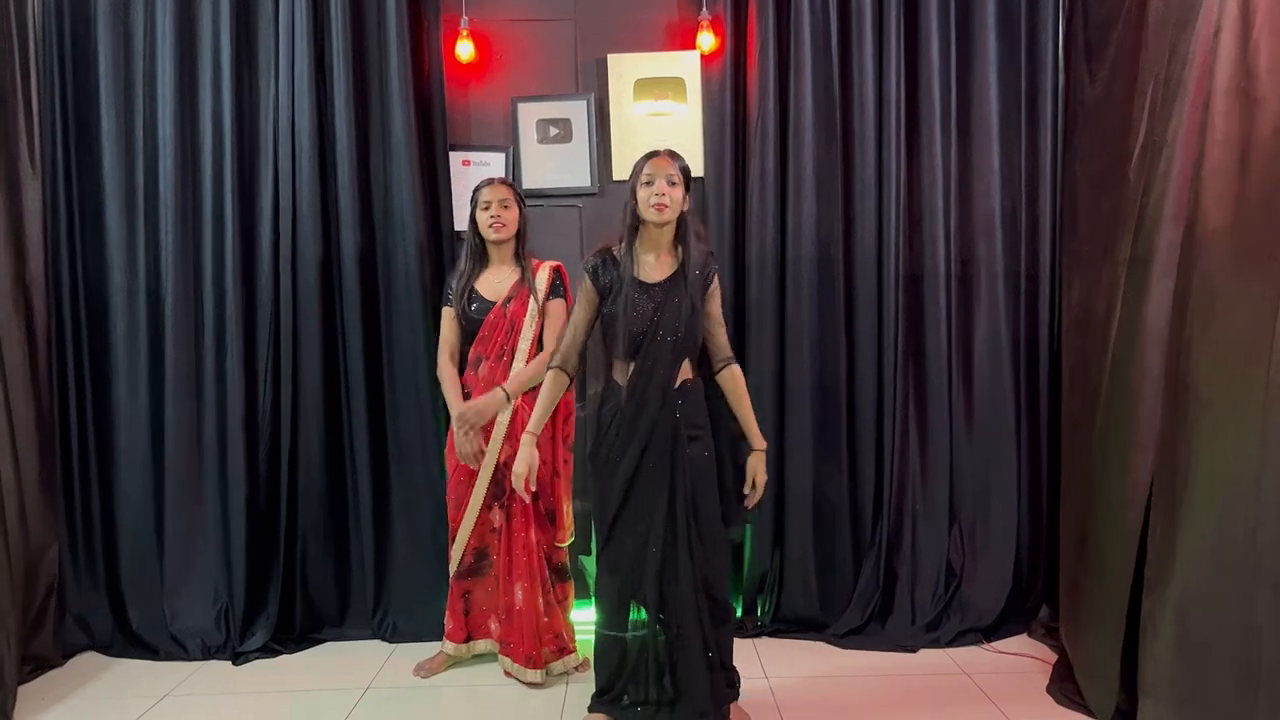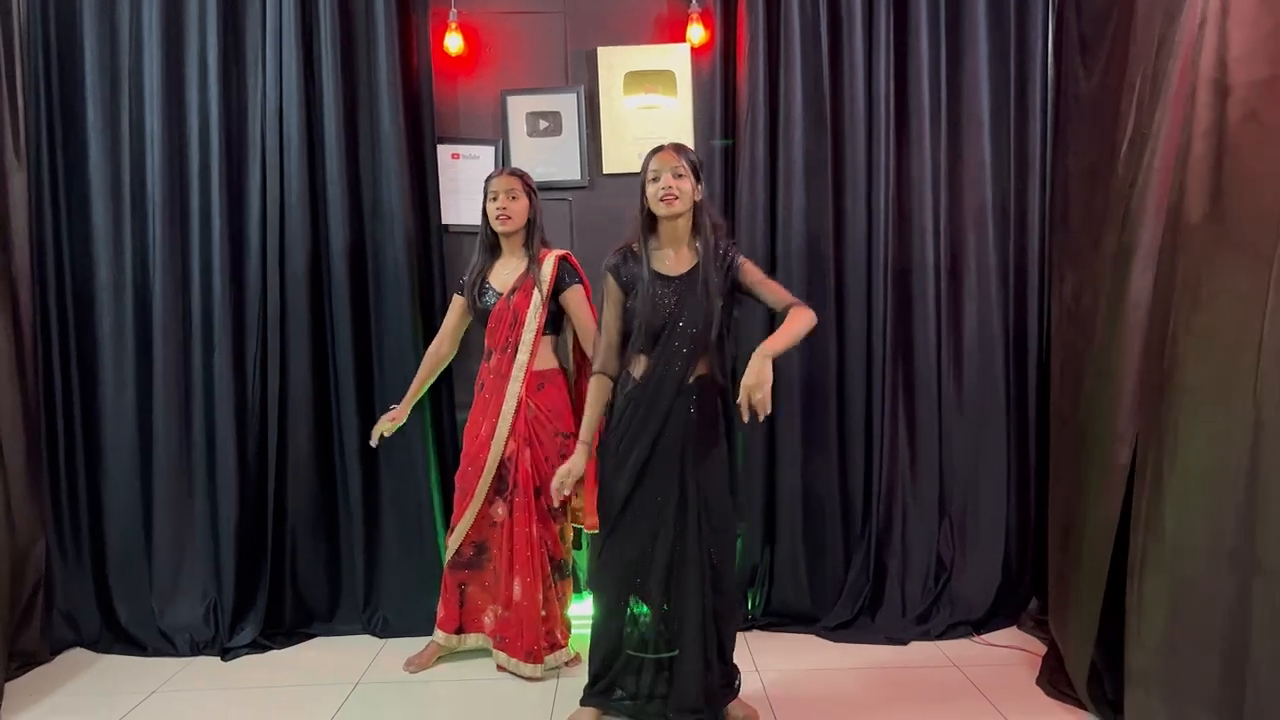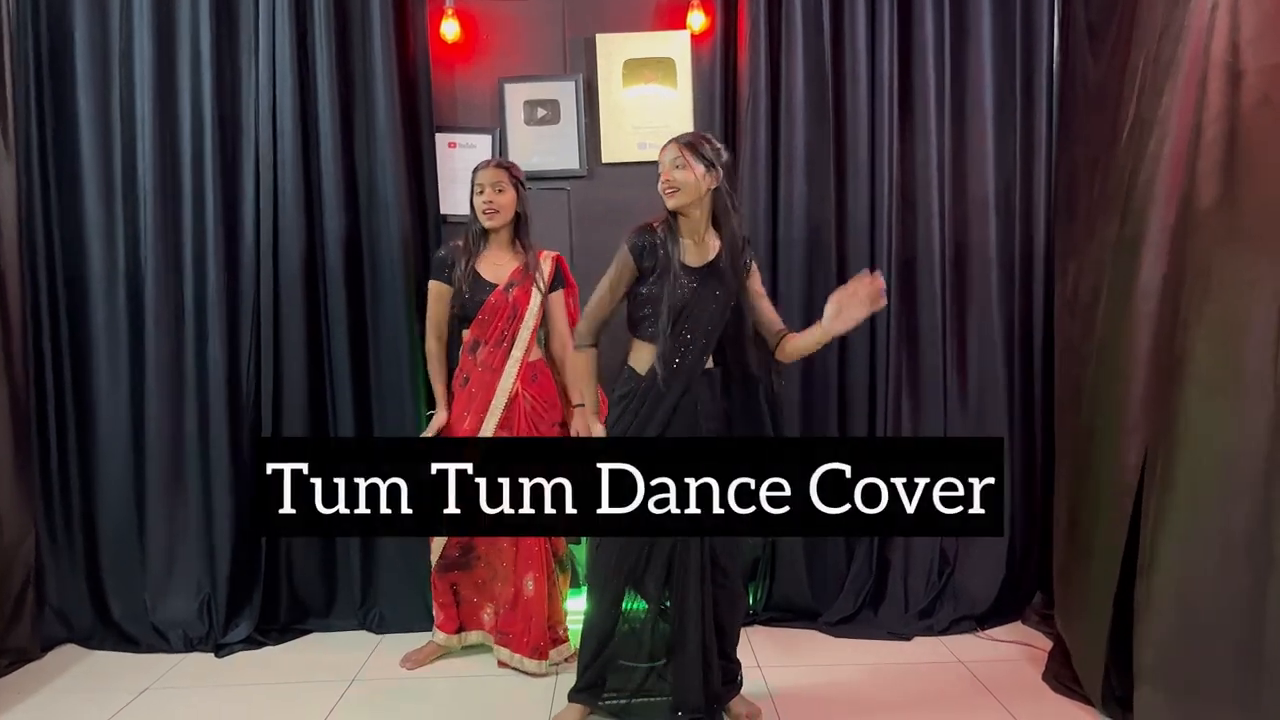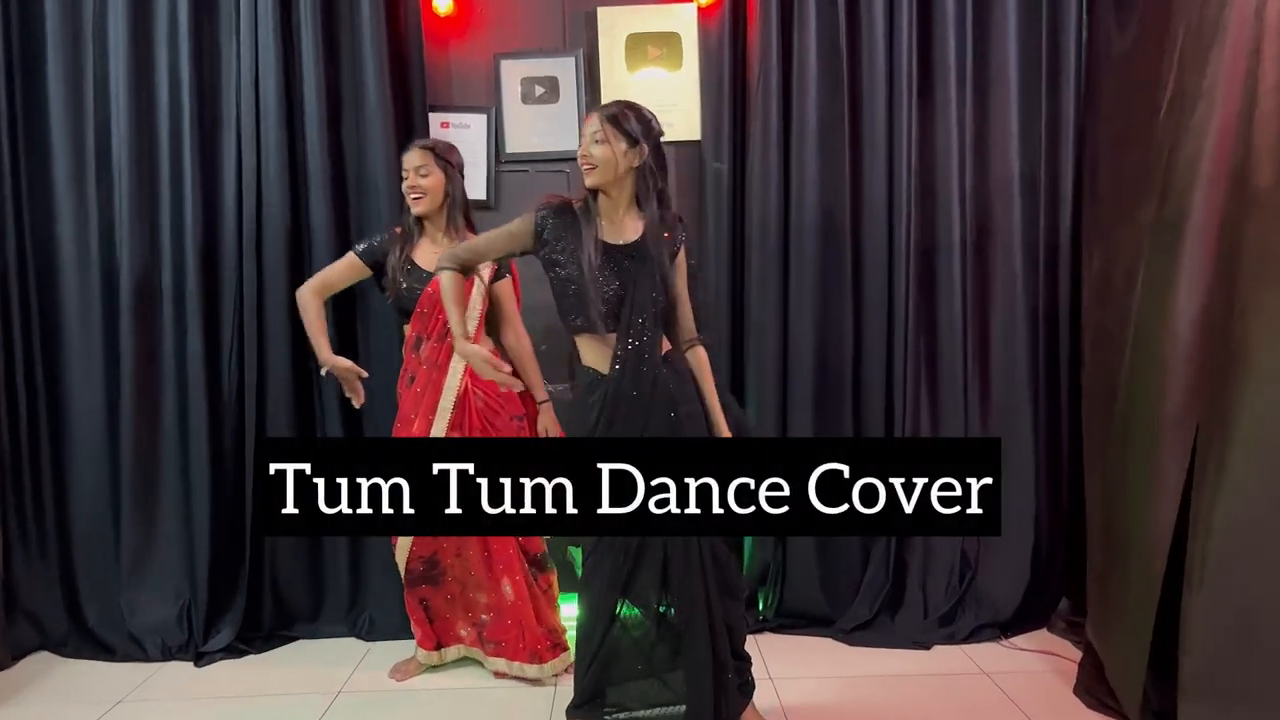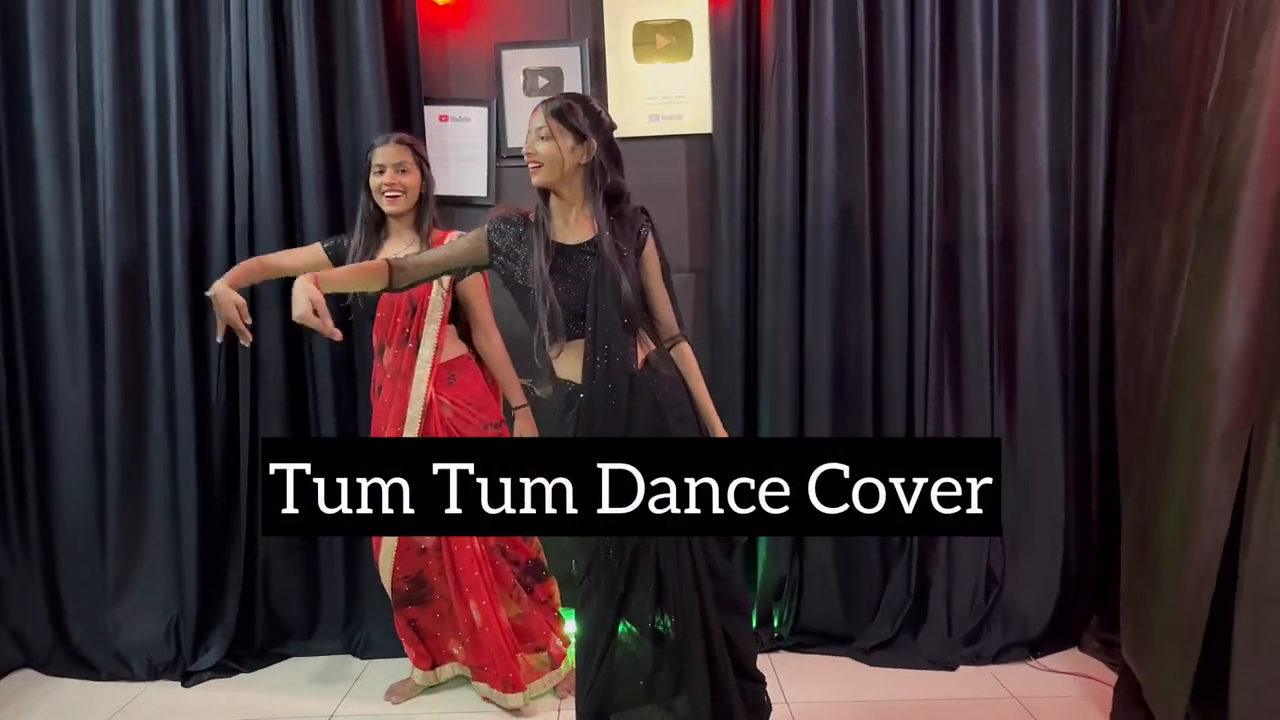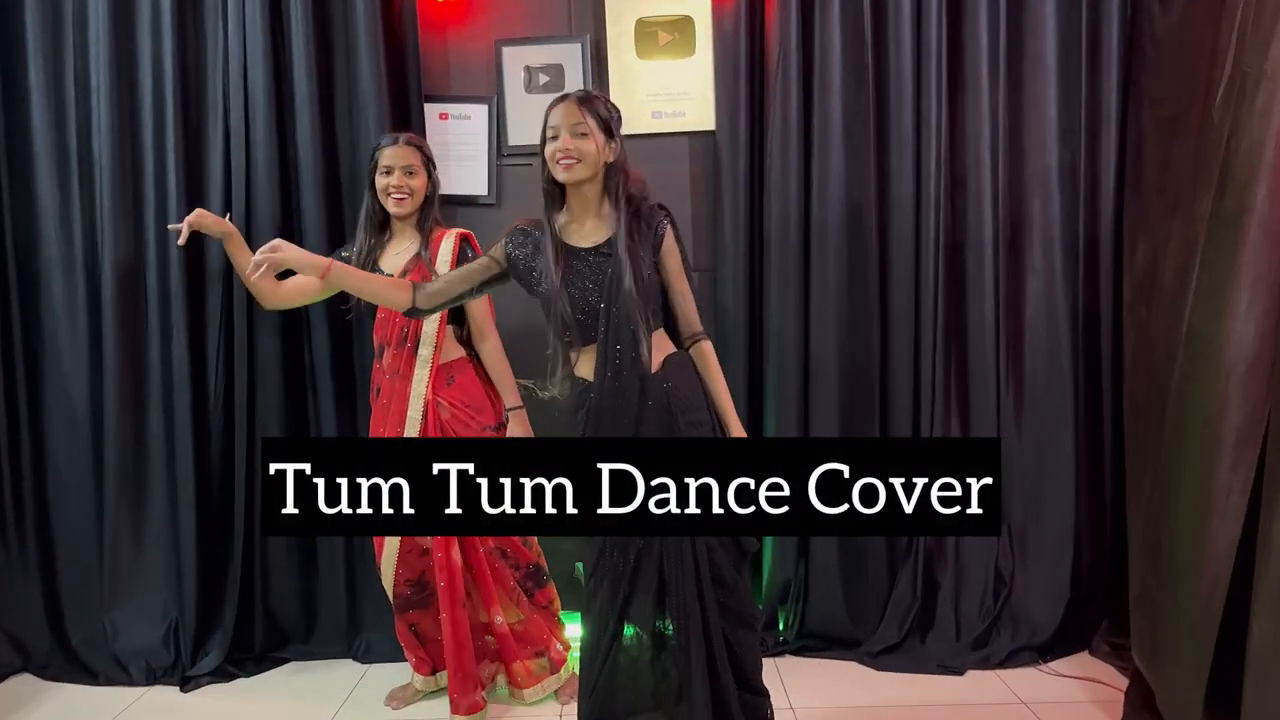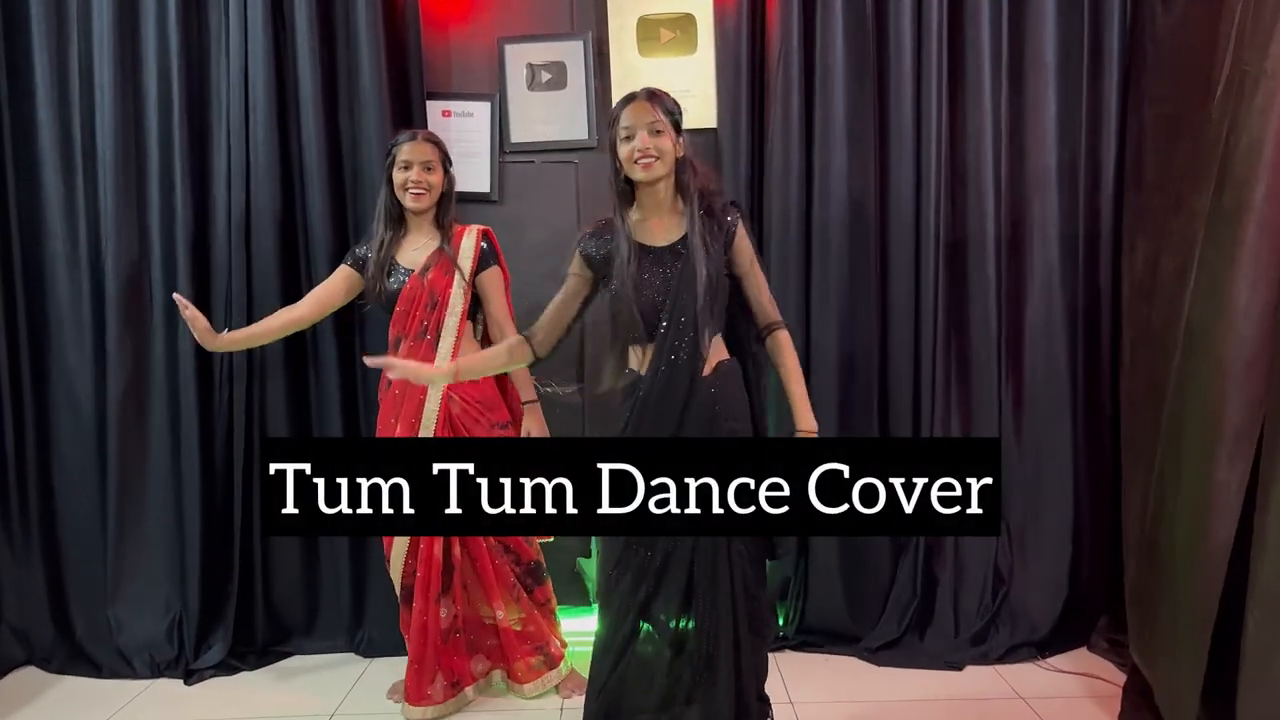
dt=0.4s
person 1, frame 1
left shoulder: (701, 270)
right shoulder: (604, 267)
left elbow: (722, 361)
right elbow: (567, 359)
left wrist: (756, 443)
right wrist: (529, 436)
left hip: (684, 421)
right hip: (620, 422)
left knee: (699, 556)
right knee: (623, 559)
person 1, frame 2
left shoulder: (723, 259)
right shoulder: (626, 264)
left elbow: (802, 312)
right elbow: (607, 362)
left wrist: (764, 354)
right wrist: (584, 446)
left hip: (699, 417)
right hip: (636, 418)
left knee: (704, 552)
right knee: (626, 551)
person 1, frame 3
left shoulder: (737, 257)
right shoulder: (644, 245)
left elbow: (780, 345)
right elbow: (584, 333)
left wrist: (832, 324)
right wrist: (584, 413)
left hip: (705, 412)
right hip: (640, 409)
left knee: (711, 551)
right knee: (621, 549)
person 1, frame 4
left shoulder: (666, 235)
right shoulder: (556, 223)
left elbow: (687, 338)
right elbow: (451, 261)
left wrist: (722, 429)
right wrist: (463, 342)
left hip: (670, 398)
right hip: (603, 404)
left knee: (699, 545)
right knee: (613, 550)
person 1, frame 5
left shoulder: (630, 227)
right shoulder: (512, 235)
left elbow: (670, 334)
right elbow: (400, 269)
left wrist: (716, 430)
right wrist: (315, 279)
left hip: (659, 404)
right hip: (590, 415)
left knee: (698, 563)
right knee: (610, 572)
person 1, frame 6
left shoulder: (649, 224)
right shoulder: (529, 243)
left elbow: (693, 334)
right elbow: (420, 297)
left wrist: (735, 431)
right wrist: (312, 261)
left hip: (676, 409)
right hip: (604, 418)
left knee: (704, 572)
right knee: (616, 580)
person 1, frame 7
left shoulder: (720, 223)
right shoulder: (604, 242)
left elbow: (771, 325)
right elbow: (534, 341)
left wrist: (806, 425)
right wrist: (439, 371)
left hip: (716, 410)
right hip: (646, 416)
left knee: (724, 573)
right knee: (634, 577)
person 2, frame 1
left shoulder: (545, 277)
right shoulder: (461, 282)
left elbow: (552, 353)
right elbow: (445, 358)
left wrist: (499, 396)
right wrist: (461, 416)
left hip: (529, 413)
right hip: (470, 415)
left knee: (533, 528)
right knee: (471, 524)
left ankle: (541, 643)
right ankle: (461, 637)
person 2, frame 2
left shoulder: (557, 266)
right shoulder: (478, 272)
left elbow: (592, 338)
right elbow: (445, 342)
right wrist: (405, 403)
left hip: (542, 402)
right hip: (490, 404)
left knee: (539, 520)
right knee: (473, 515)
left ankle: (539, 638)
right ankle: (453, 630)
person 2, frame 3
left shoulder: (545, 267)
right shoulder: (452, 259)
left elbow: (562, 343)
right elbow: (435, 336)
left wrist: (582, 409)
right wrist: (442, 406)
left hip: (532, 399)
right hip: (472, 398)
left ankle: (536, 634)
right ankle: (449, 629)
person 2, frame 4
left shoulder: (486, 253)
right shoulder: (389, 248)
left elbow: (513, 333)
right elbow: (309, 293)
left wrist: (542, 402)
right wrist: (327, 356)
left hip: (486, 395)
right hip: (421, 398)
left ankle: (533, 642)
right ankle: (437, 640)
person 2, frame 5
left shoulder: (453, 248)
right shoulder: (355, 249)
left elbow: (485, 333)
right elbow: (265, 265)
left wrist: (520, 407)
right wrist: (225, 285)
left hip: (459, 401)
right hip: (394, 406)
left knee: (493, 533)
right knee: (404, 542)
left ankle: (542, 656)
right ankle: (432, 660)
person 2, frame 6
left shoulder: (456, 246)
right shoulder: (361, 253)
left elbow: (486, 335)
right elbow: (273, 294)
left wrist: (515, 411)
right wrist: (225, 232)
left hip: (457, 404)
right hip: (394, 410)
left knee: (492, 538)
right knee: (407, 546)
left ankle: (544, 662)
right ankle: (434, 666)
person 2, frame 7
left shoulder: (473, 244)
right shoulder: (374, 253)
left elbow: (503, 330)
right elbow: (304, 312)
left wrist: (530, 404)
right wrist: (222, 340)
left hip: (470, 401)
right hip: (404, 405)
left knee: (496, 534)
right knee: (416, 541)
left ankle: (541, 658)
right ankle: (438, 667)
